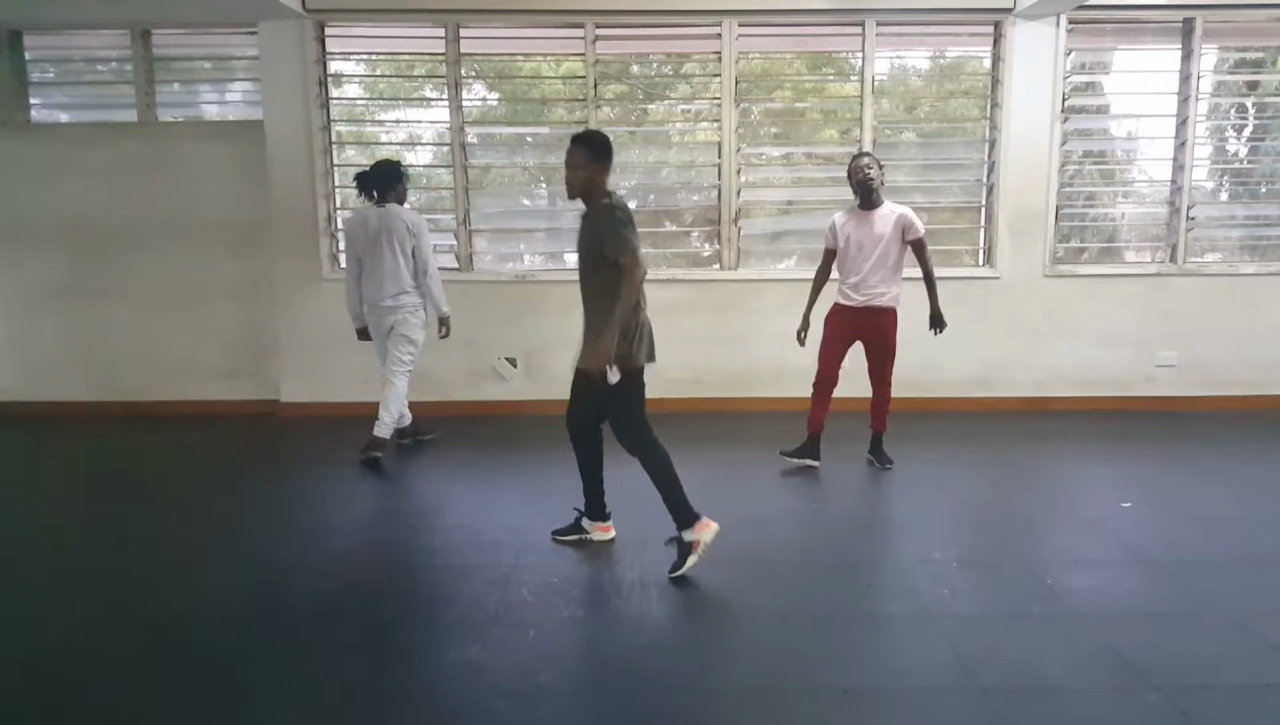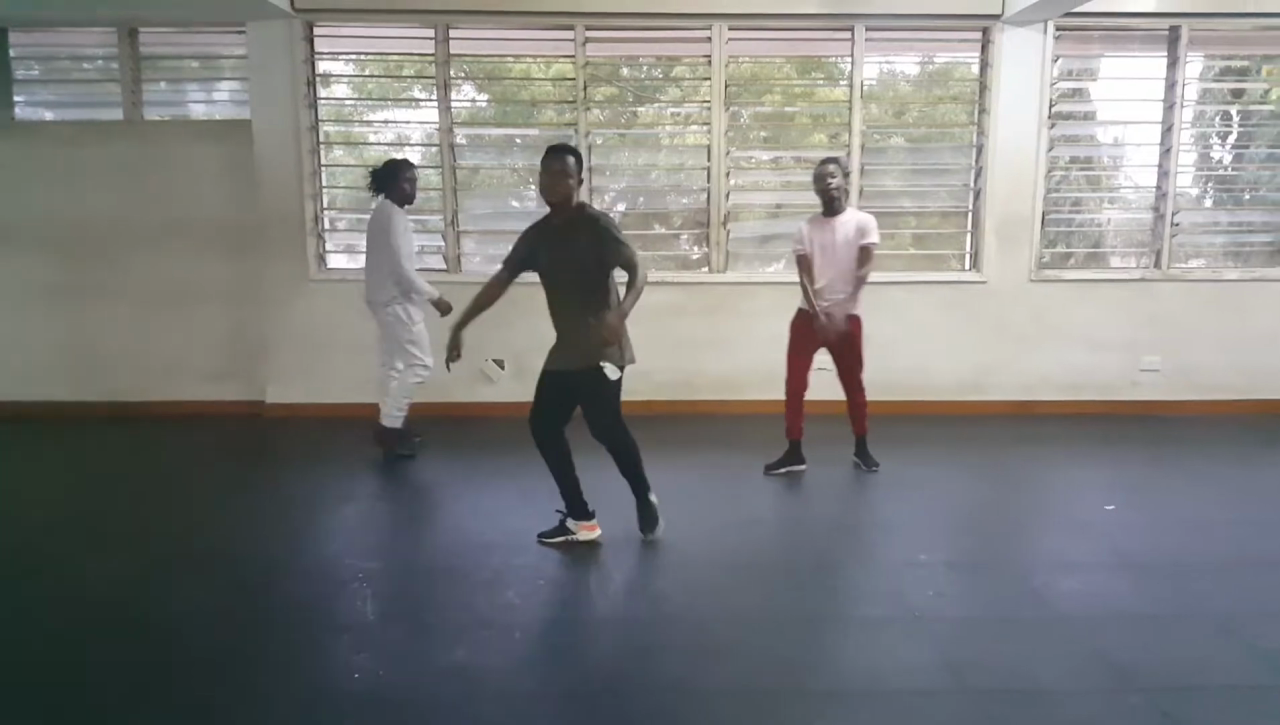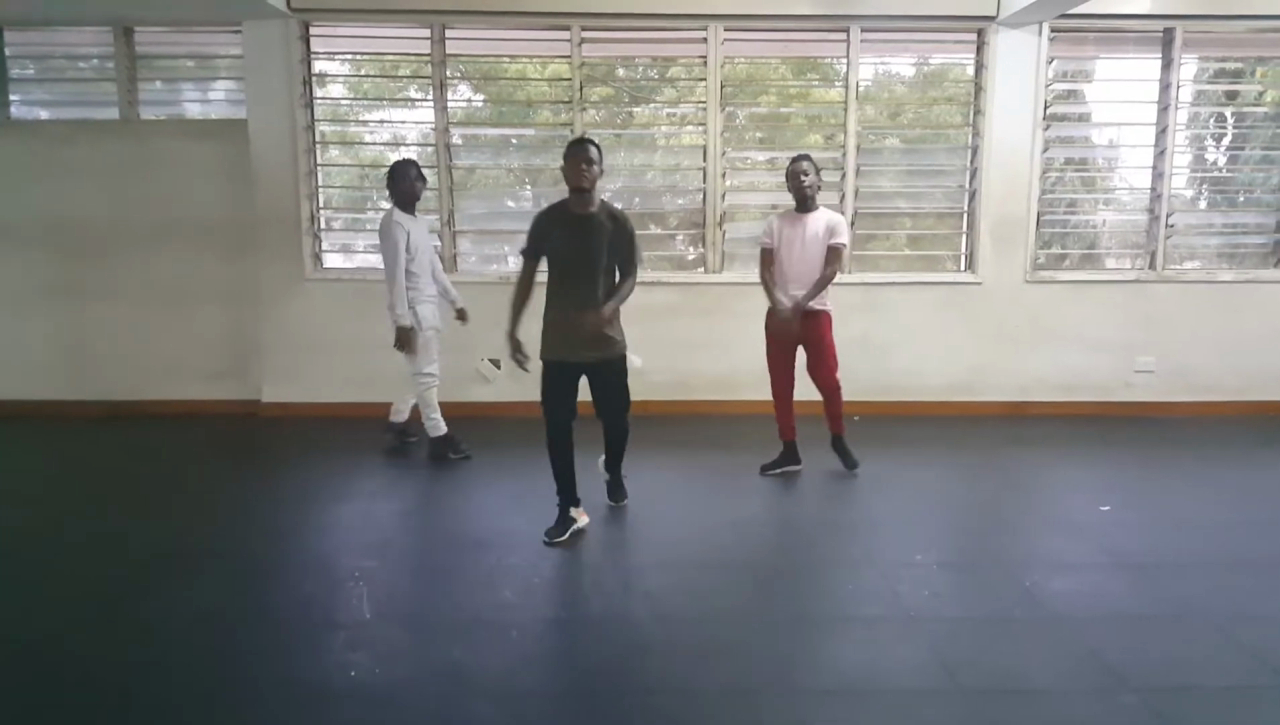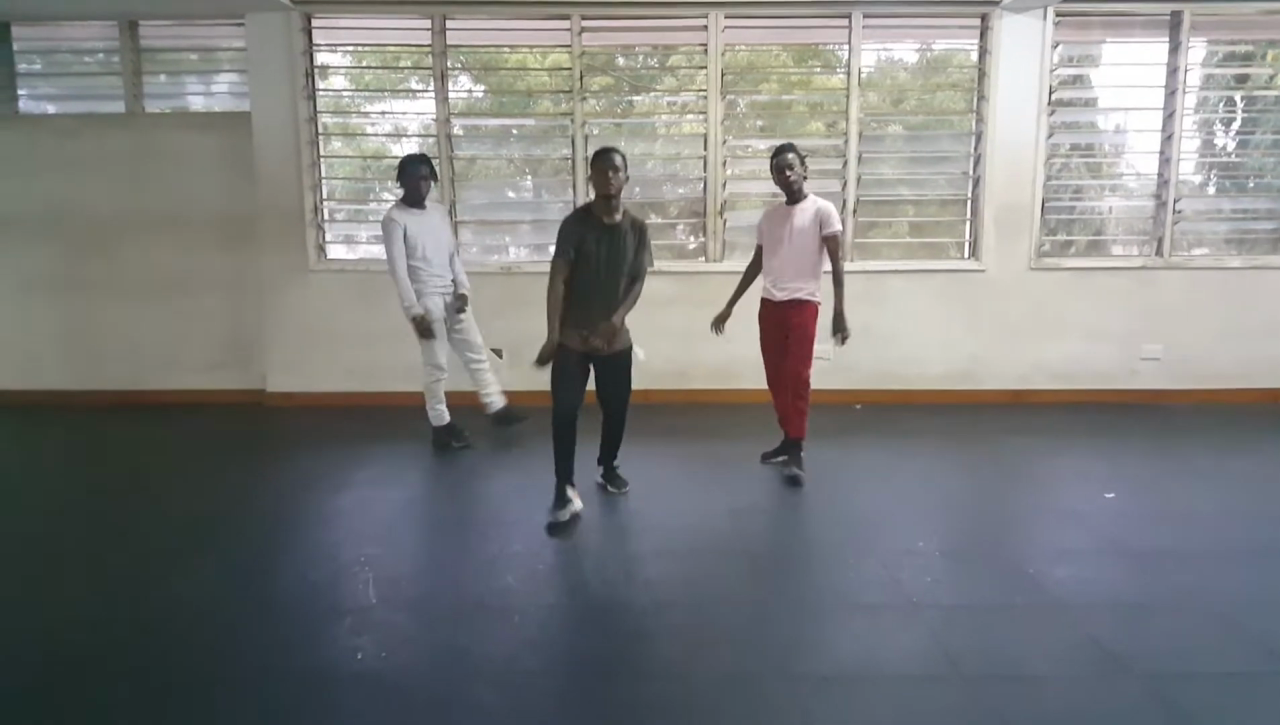
dt=0.3s
person 1, frame 1
left shoulder: (609, 214)
right shoulder: (595, 215)
left elbow: (635, 270)
left wrist: (609, 336)
left hip: (617, 344)
right hip: (602, 342)
left knee: (634, 434)
right knee: (580, 424)
left ankle: (691, 524)
right ankle: (596, 518)
person 1, frame 2
left shoulder: (597, 225)
right shoulder: (536, 235)
left elbow: (637, 272)
right elbow: (501, 281)
left wrist: (621, 311)
right wrist: (460, 327)
left hip: (602, 348)
right hip: (565, 350)
left knee: (606, 426)
right knee: (543, 426)
left ankle: (644, 498)
right ankle: (581, 517)
person 1, frame 3
left shoulder: (616, 221)
right shoulder: (548, 220)
left elbow: (630, 277)
right elbow: (527, 276)
left wrist: (608, 310)
right wrist: (513, 331)
left hip: (604, 338)
right hip: (559, 338)
left knee: (615, 415)
right knee: (557, 420)
left ankle: (613, 471)
right ankle: (570, 508)
person 1, frame 4
left shoulder: (637, 229)
right shoulder: (575, 223)
left elbow: (637, 281)
right elbow: (557, 281)
left wrist: (617, 320)
right wrist: (552, 338)
left hip: (613, 334)
right hip: (573, 334)
left knee: (616, 406)
right knee: (565, 407)
left ankle: (607, 465)
right ankle: (566, 493)
person 2, frame 1
left shoulder: (902, 216)
right shoulder: (839, 221)
left elbow: (924, 262)
right elbow: (825, 268)
left wrist: (935, 307)
right wrist: (807, 313)
left hip: (882, 312)
right hip: (844, 309)
left knee: (881, 381)
right knee: (824, 376)
left ankle: (876, 446)
right ankle: (812, 446)
person 2, frame 2
left shoulder: (863, 222)
right shoulder: (806, 227)
left elbow: (862, 270)
right elbow: (806, 277)
left wrist: (843, 310)
right wrist: (818, 312)
left hip: (845, 316)
right hip: (808, 315)
left knee: (853, 385)
right knee: (794, 384)
left ankle: (861, 448)
right ankle: (794, 453)
person 2, frame 3
left shoulder: (833, 221)
right shoulder: (775, 223)
left elbow: (830, 270)
right elbow: (765, 270)
left wrist: (800, 305)
right wrist: (779, 307)
left hip: (816, 312)
right hip: (779, 314)
left knee: (827, 380)
right knee: (781, 386)
left ankle: (838, 441)
right ankle: (789, 452)
person 2, frame 4
left shoulder: (822, 210)
right shoulder: (769, 216)
left elbow: (836, 262)
right elbow: (756, 264)
left wrist: (839, 311)
right wrist: (729, 306)
left hip: (802, 302)
right hip: (770, 303)
left knee: (797, 374)
right knee: (775, 376)
left ankle: (796, 452)
right ankle: (788, 441)
person 3, frame 1
left shoulder: (354, 223)
right shoulder: (413, 221)
left elbow: (353, 276)
right elbow: (427, 271)
left wrist: (358, 320)
right wrist: (442, 312)
left hip: (375, 310)
right hip: (408, 309)
left knee: (392, 369)
right knee: (398, 372)
left ankle: (404, 425)
right ankle: (379, 438)
person 3, frame 2
left shoulder: (386, 213)
right shoulder: (392, 215)
right elbow: (401, 266)
right wrist: (434, 296)
left hip: (384, 301)
right hip: (396, 302)
left knee: (392, 365)
right knee: (420, 363)
left ankle: (391, 426)
right ankle: (390, 426)
person 3, frame 3
left shoulder: (418, 221)
right shoulder: (394, 223)
right elbow: (396, 275)
left wrist: (456, 301)
right wrist: (402, 322)
left hip: (428, 304)
right hip: (414, 308)
left knee: (420, 369)
right knee: (427, 373)
left ankle: (399, 421)
right ankle: (438, 438)
person 3, frame 4
left shoulder: (439, 212)
right shoulder: (394, 219)
right elbow: (398, 270)
left wrist: (463, 289)
right wrist: (415, 312)
left hip: (451, 297)
right hip: (424, 302)
left knee: (476, 352)
right knee: (436, 366)
left ankle: (498, 408)
right ankle: (441, 425)
